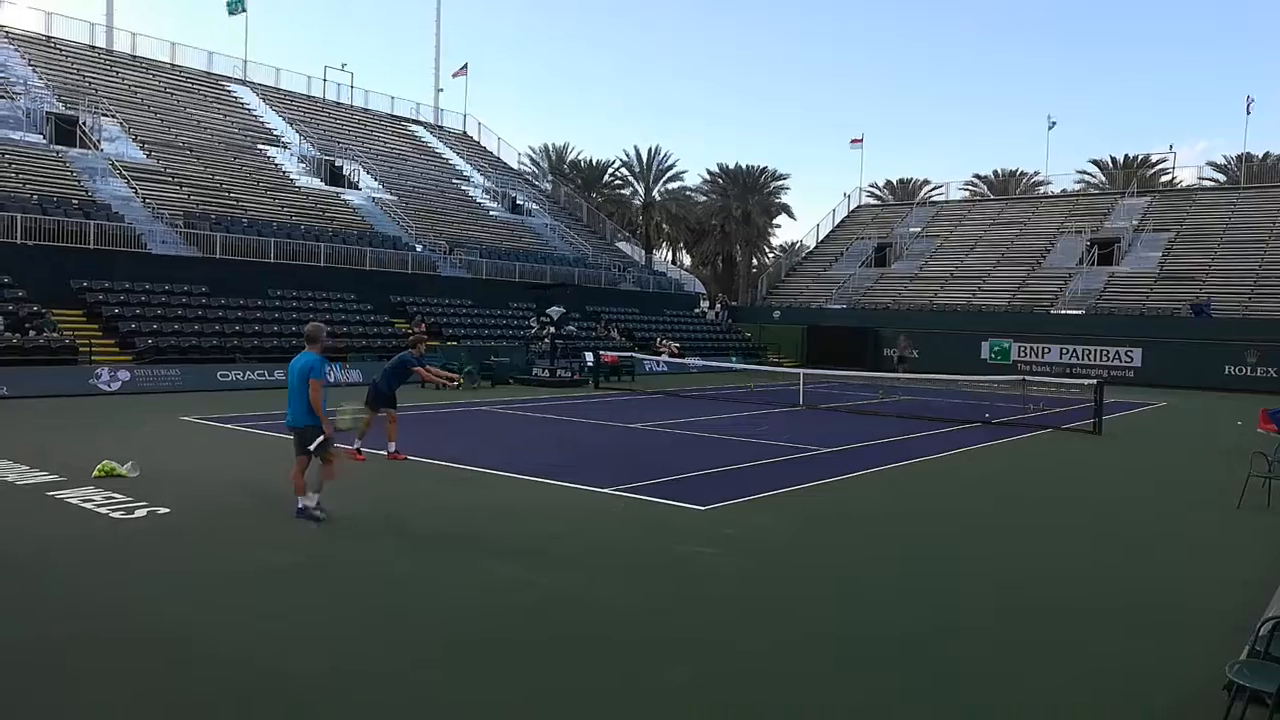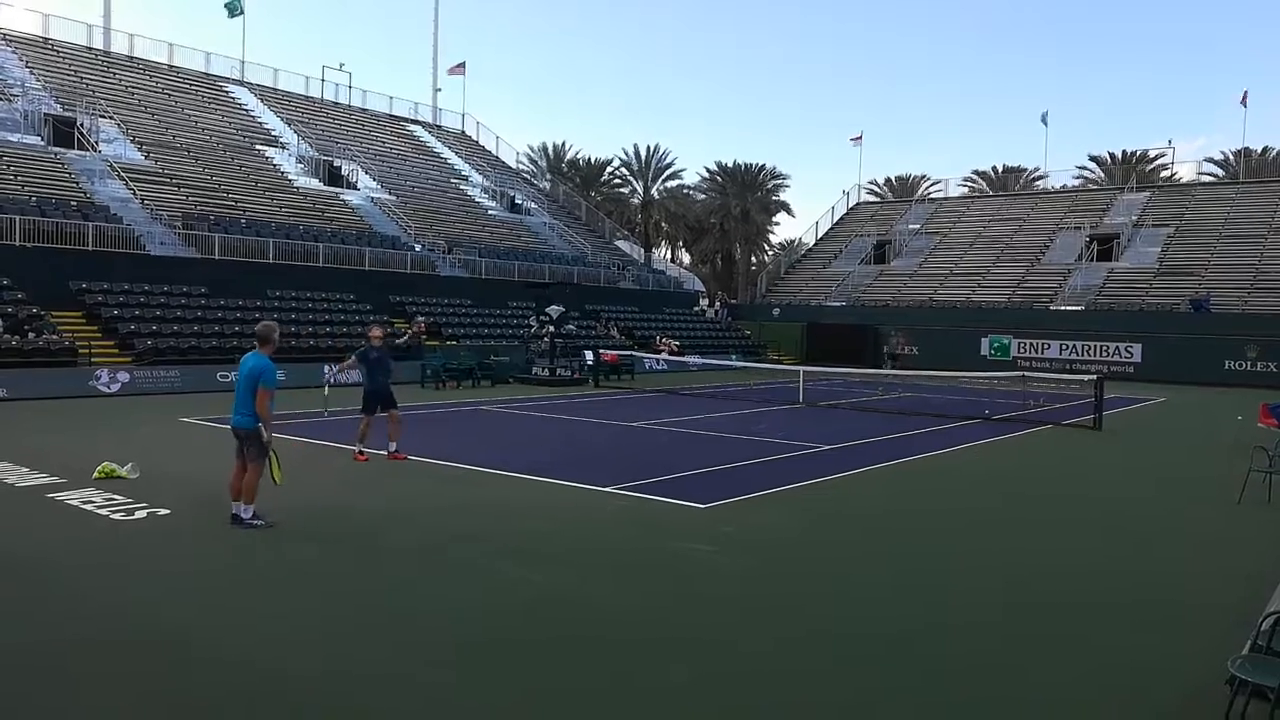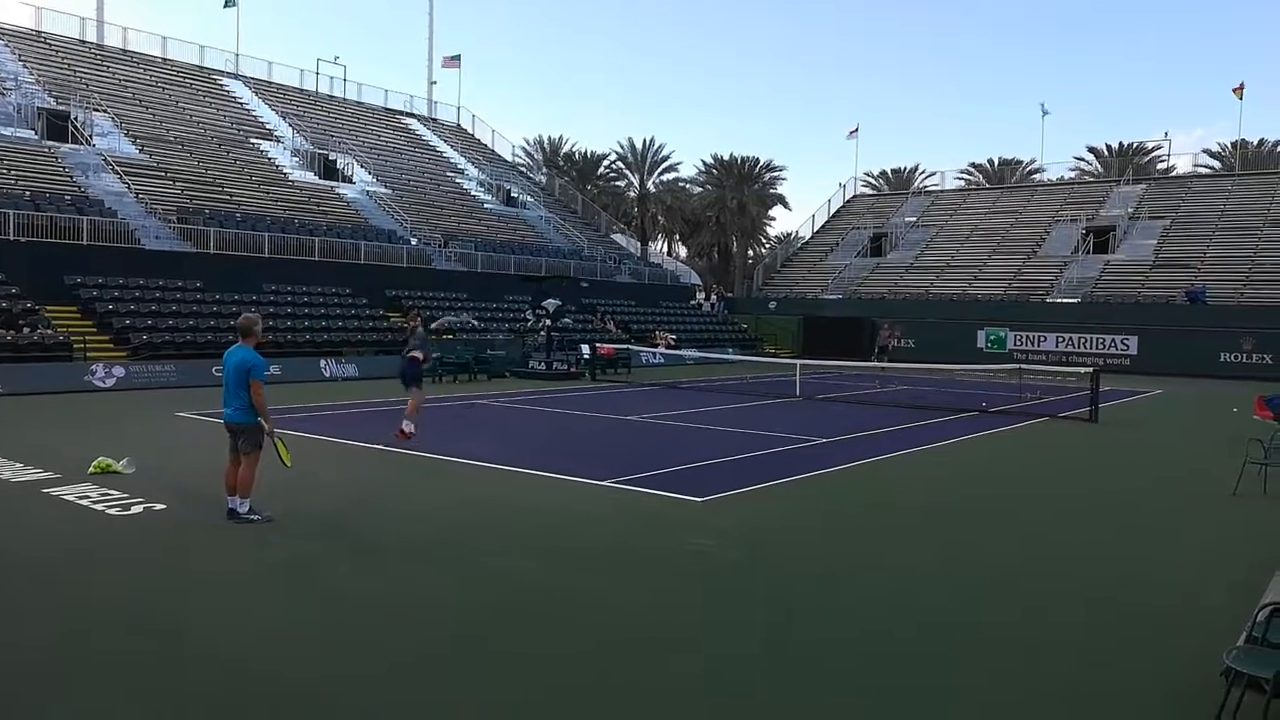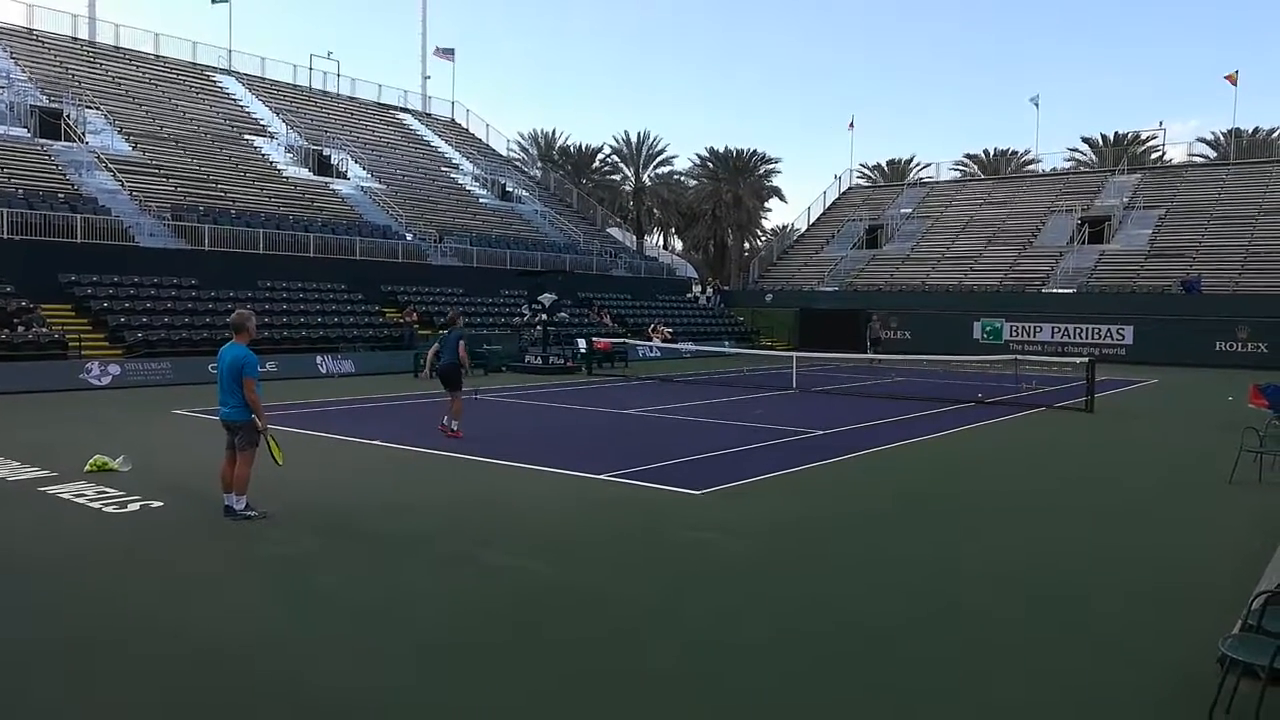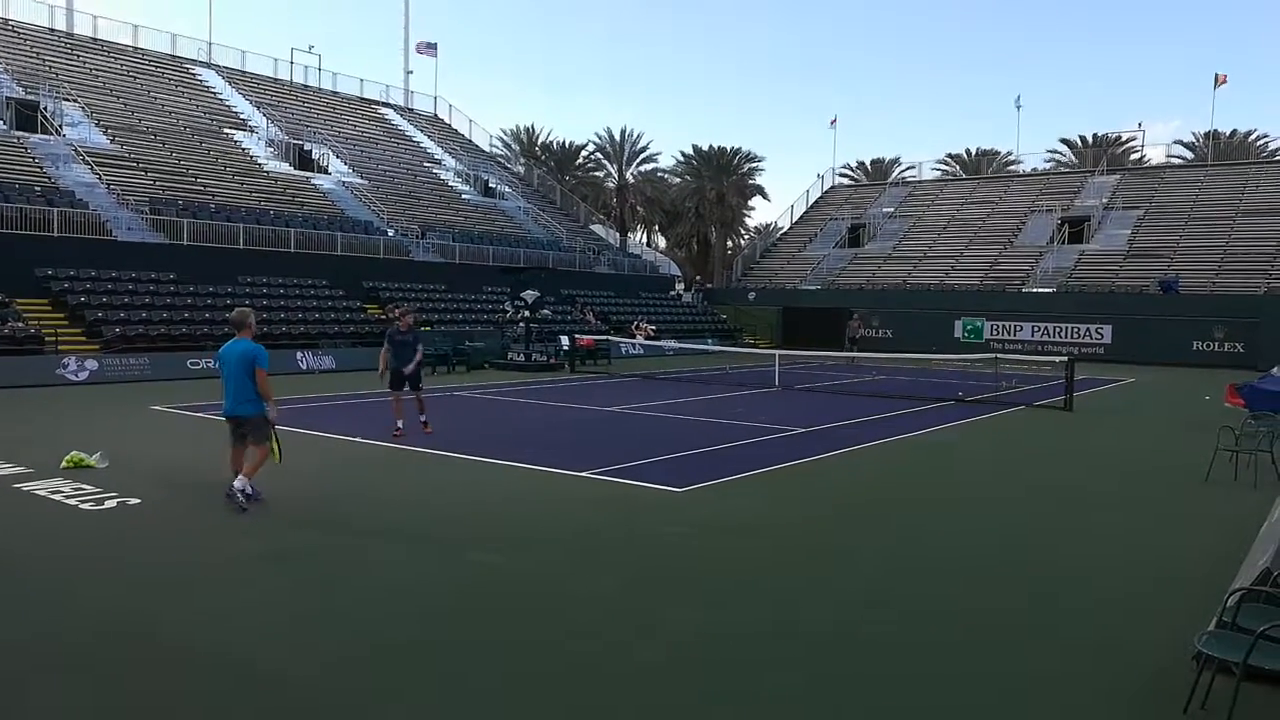
dt=1s
person 1, frame 1
left shoulder: (295, 361)
right shoulder: (317, 362)
right elbow: (314, 395)
right wrist: (326, 423)
left hip: (295, 421)
right hip: (310, 423)
left knee: (301, 464)
right knee: (329, 461)
left ankle: (303, 505)
right ankle: (311, 502)
person 1, frame 2
left shoulder: (246, 358)
right shoulder: (267, 366)
right elbow: (262, 403)
right wrist: (267, 430)
left hip: (239, 422)
right hip: (253, 426)
left knee: (240, 468)
right knee: (254, 471)
left ankle: (237, 512)
right ankle: (247, 516)
person 1, frame 3
left shoulder: (229, 353)
right shoulder: (255, 360)
right elbow: (257, 395)
right wrist: (268, 421)
left hip: (231, 416)
right hip: (248, 420)
left knee: (234, 462)
right knee: (248, 464)
left ankle: (232, 507)
right ankle: (244, 511)
person 1, frame 4
left shoulder: (223, 351)
right shoulder: (247, 356)
right elbow: (250, 393)
right wrist: (261, 418)
left hip: (228, 414)
right hip: (243, 417)
left knee: (230, 460)
right knee: (244, 462)
left ankle: (229, 504)
right ankle: (240, 507)
person 1, frame 5
left shoulder: (223, 350)
right shoulder: (256, 350)
left elbow: (225, 380)
right elbow: (262, 383)
right wrist: (271, 406)
left hip: (231, 410)
right hip: (253, 410)
left knee: (238, 451)
right knee: (261, 451)
left ankle: (246, 490)
right ankle: (238, 485)
